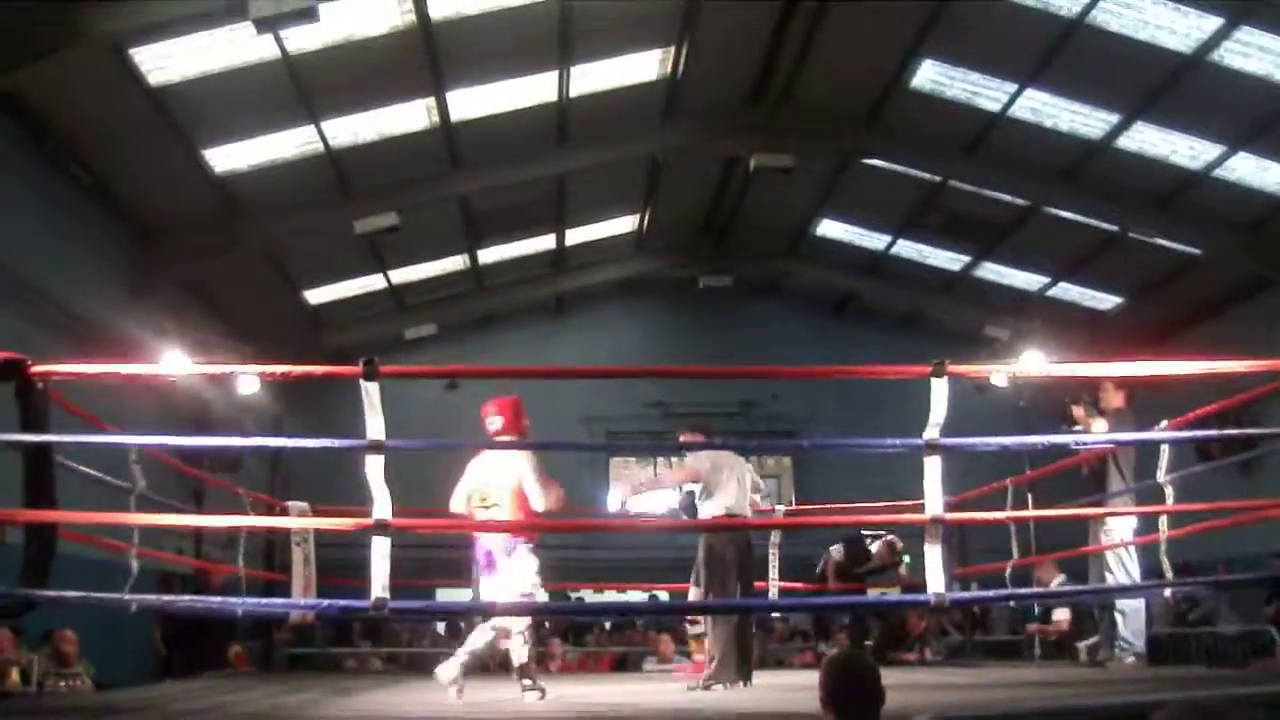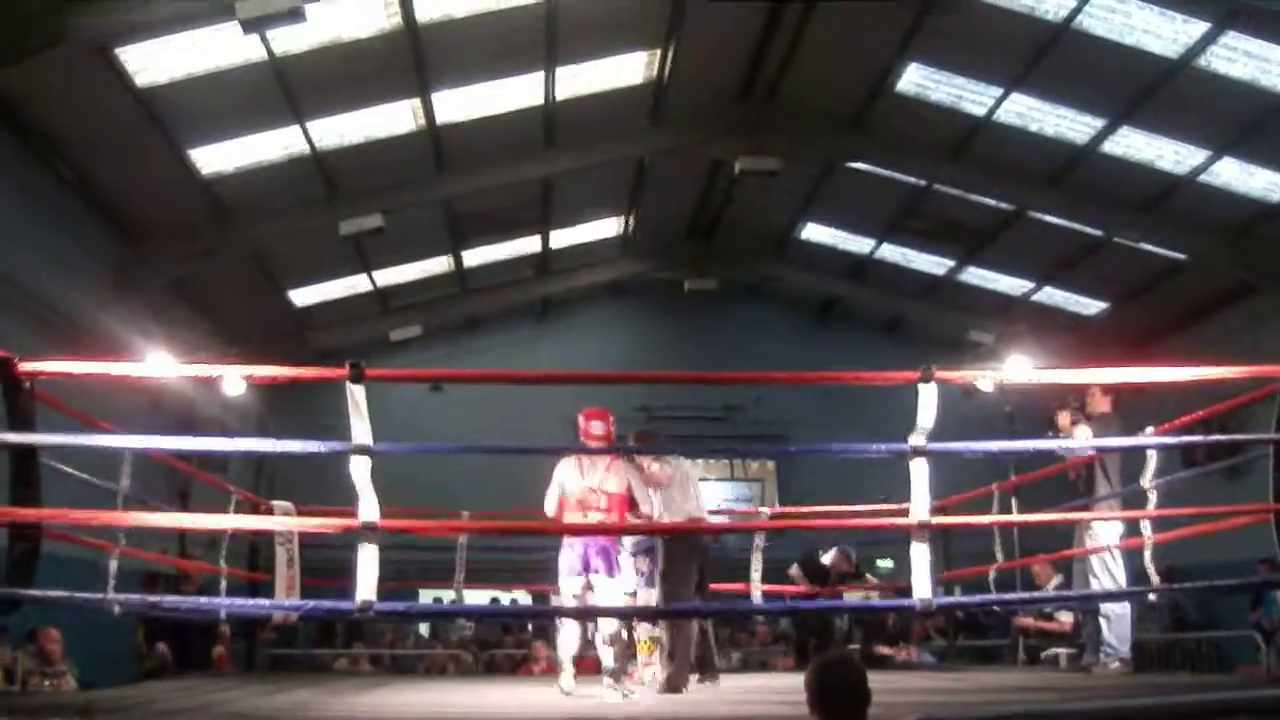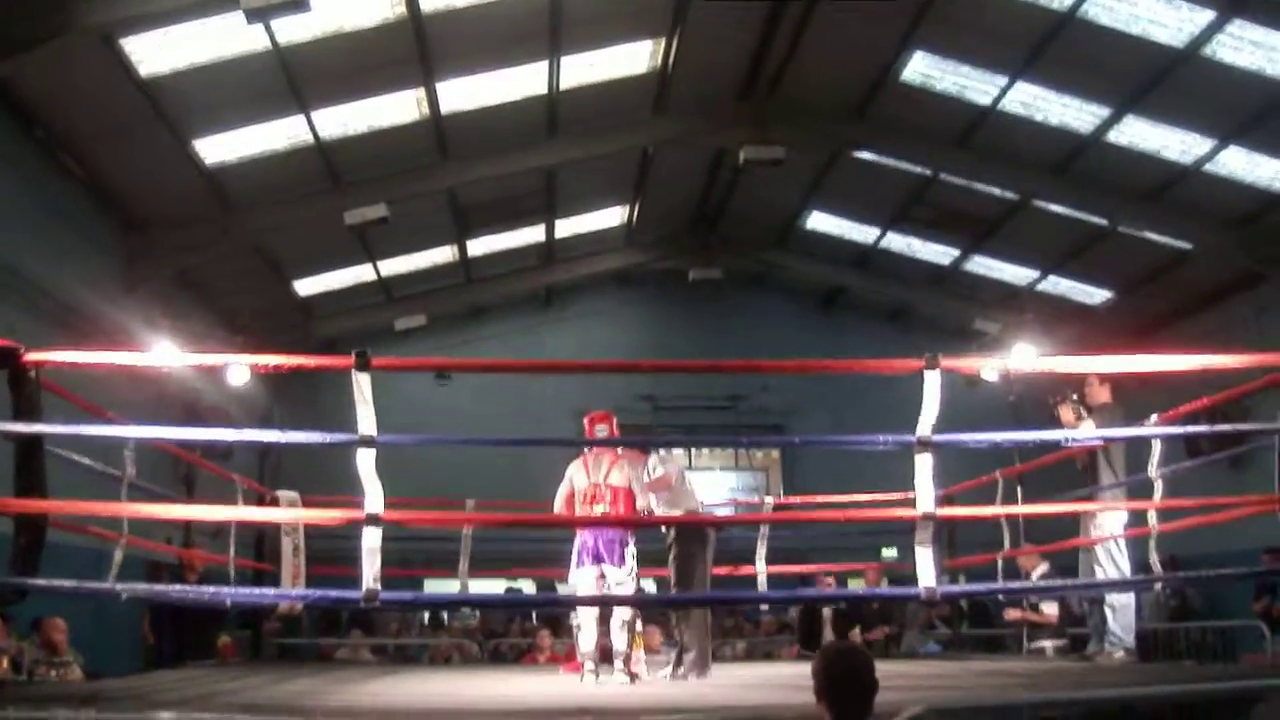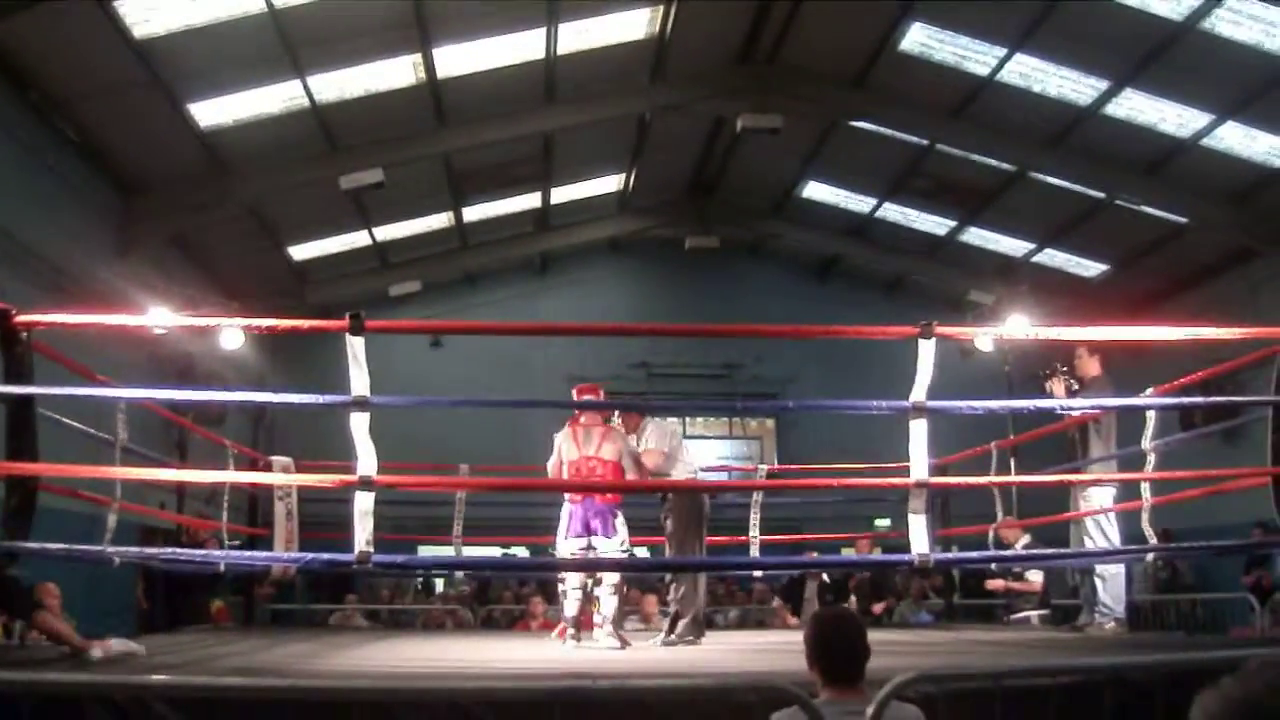
dt=0.7s
person 1, frame 1
left shoulder: (1122, 417)
right shoulder: (1107, 422)
left elbow: (1096, 427)
right elbow: (1091, 466)
left wrist: (1081, 418)
right wrist: (1084, 424)
left hip: (1117, 509)
right hip: (1103, 509)
left knee: (1123, 581)
right knee: (1102, 584)
left ankle: (1131, 650)
right ankle: (1107, 647)
person 1, frame 2
left shoulder: (1109, 422)
right shoulder: (1093, 428)
left elbow: (1079, 434)
right elbow: (1076, 472)
left wrist: (1065, 426)
right wrist: (1069, 431)
left hip: (1102, 515)
right hip: (1090, 515)
left knee: (1108, 588)
right knee: (1086, 590)
left ankle: (1117, 656)
right ankle: (1094, 653)
person 1, frame 3
left shoulder: (1109, 411)
right shoulder: (1096, 417)
left elbow: (1085, 431)
right elbow: (1082, 459)
left wrist: (1070, 422)
right wrist: (1073, 423)
left hip: (1107, 504)
right hip: (1094, 504)
left knee: (1112, 576)
right knee: (1092, 579)
left ankle: (1121, 645)
right ankle: (1099, 642)
person 1, frame 4
left shoulder: (1100, 386)
right shoulder: (1088, 390)
right elbow: (1074, 428)
left wrist: (1061, 397)
right wrist: (1063, 398)
left hip: (1096, 478)
right hip: (1084, 477)
left knee: (1103, 549)
right knee: (1084, 551)
left ankle: (1112, 616)
right ankle: (1090, 613)
person 2, frame 1
left shoulder: (478, 461)
right shoulder: (522, 457)
left elbow: (456, 505)
right elbow: (539, 504)
right wrist: (554, 493)
left hip: (484, 542)
right hip: (512, 543)
left knee: (516, 612)
right knee: (511, 616)
left ankle: (526, 681)
right ankle: (457, 664)
person 2, frame 2
left shoulder: (566, 465)
right shoulder: (621, 467)
left elbow: (550, 509)
right elbow: (648, 510)
right wrist: (629, 510)
left hip: (574, 544)
right hip: (607, 545)
left knee: (570, 609)
right knee: (609, 616)
left ankle: (567, 669)
right ankle: (612, 681)
person 2, frame 3
left shoulder: (576, 466)
right shoulder: (626, 463)
left elbow: (559, 508)
right elbow: (643, 504)
left hip: (586, 537)
right hip: (617, 537)
left knee: (587, 606)
right knee: (622, 603)
left ankle: (589, 667)
right ankle: (621, 665)
person 2, frame 4
left shoulder: (565, 436)
right shoulder: (616, 437)
left elbow: (553, 473)
right elbow: (634, 477)
left hip: (575, 508)
right hip: (605, 508)
left knee: (574, 572)
right knee: (611, 570)
left ankle: (571, 631)
right ankle: (608, 629)
person 3, frame 1
left shoulder: (706, 455)
right shoulder: (738, 460)
left elbow: (681, 476)
right elbow: (756, 487)
left wrist: (644, 485)
right wrist: (752, 500)
left hip: (719, 529)
right hip: (741, 530)
left knee: (717, 599)
right knee: (740, 599)
left ankle: (720, 670)
right ankle: (742, 671)
person 3, frame 2
left shoulder: (658, 461)
right shoulder: (681, 462)
left elbow: (662, 476)
left hip: (679, 535)
right hip: (699, 533)
left knee: (675, 606)
right knee: (695, 603)
left ankle: (676, 678)
right ankle: (707, 667)
person 3, frame 3
left shoulder: (658, 461)
right shoulder: (650, 467)
left elbow: (665, 482)
left hip: (688, 528)
right hip: (683, 530)
left knee: (688, 593)
right knee: (686, 594)
left ankle: (695, 663)
right ankle: (685, 662)
person 3, frame 4
left shoulder: (656, 428)
right shoulder: (645, 434)
left elbow: (653, 460)
right elbow: (648, 468)
left hip: (685, 496)
right hip: (676, 497)
left knee: (685, 560)
left ankle: (688, 630)
right ankle: (676, 627)
